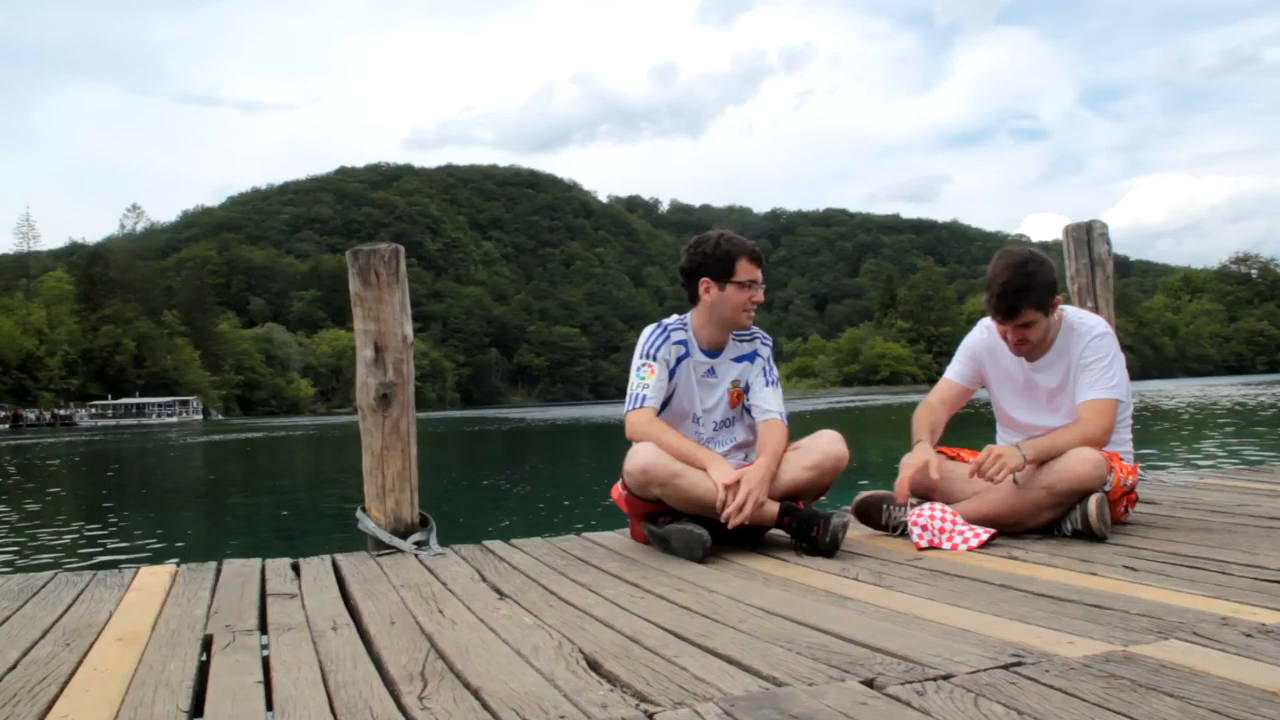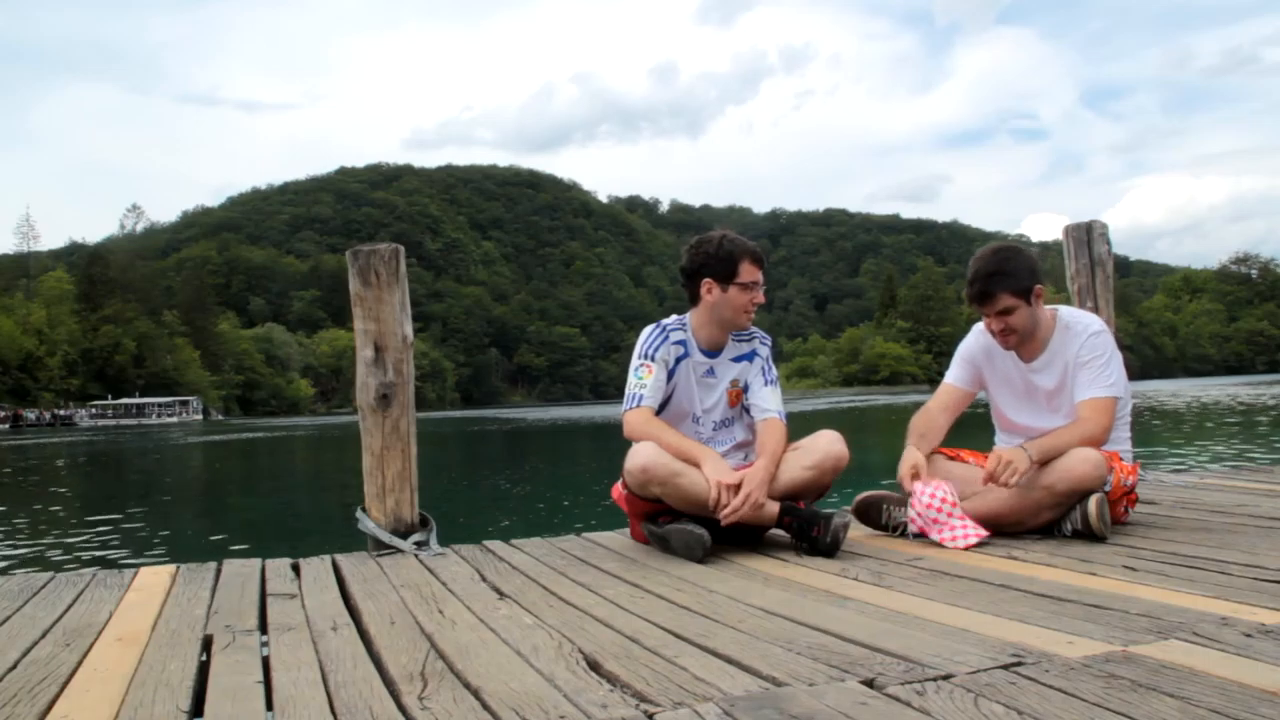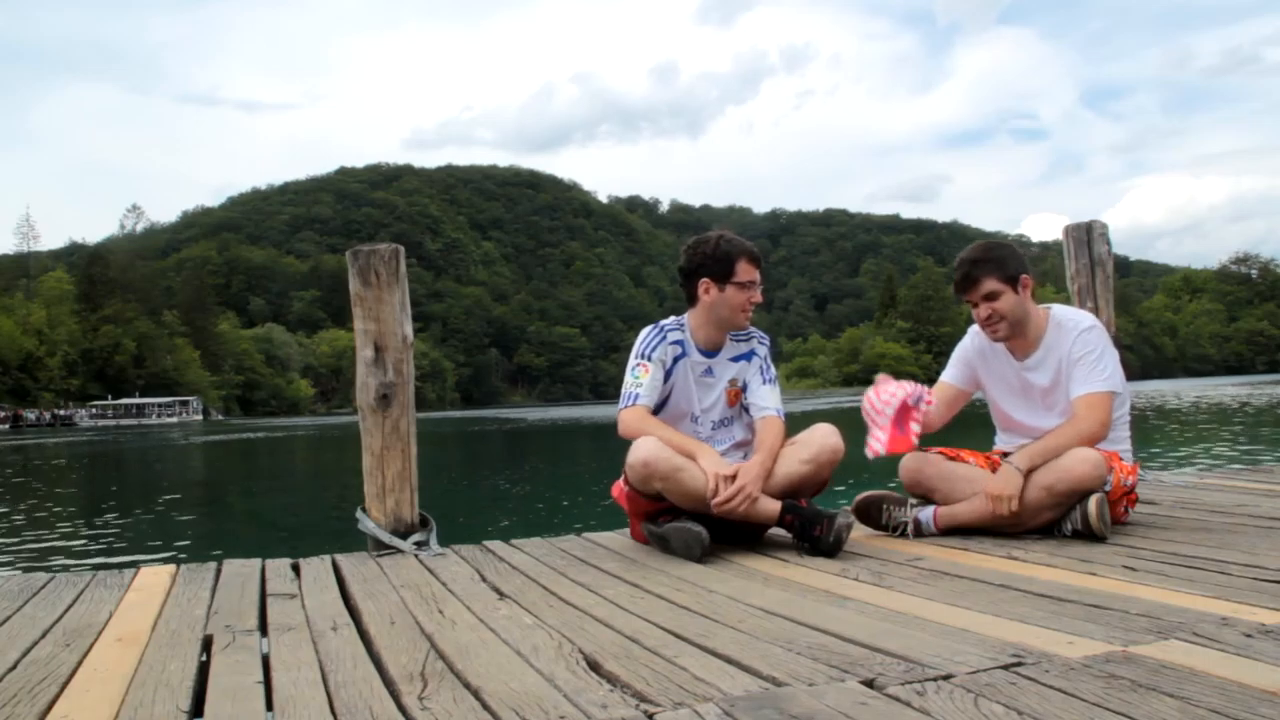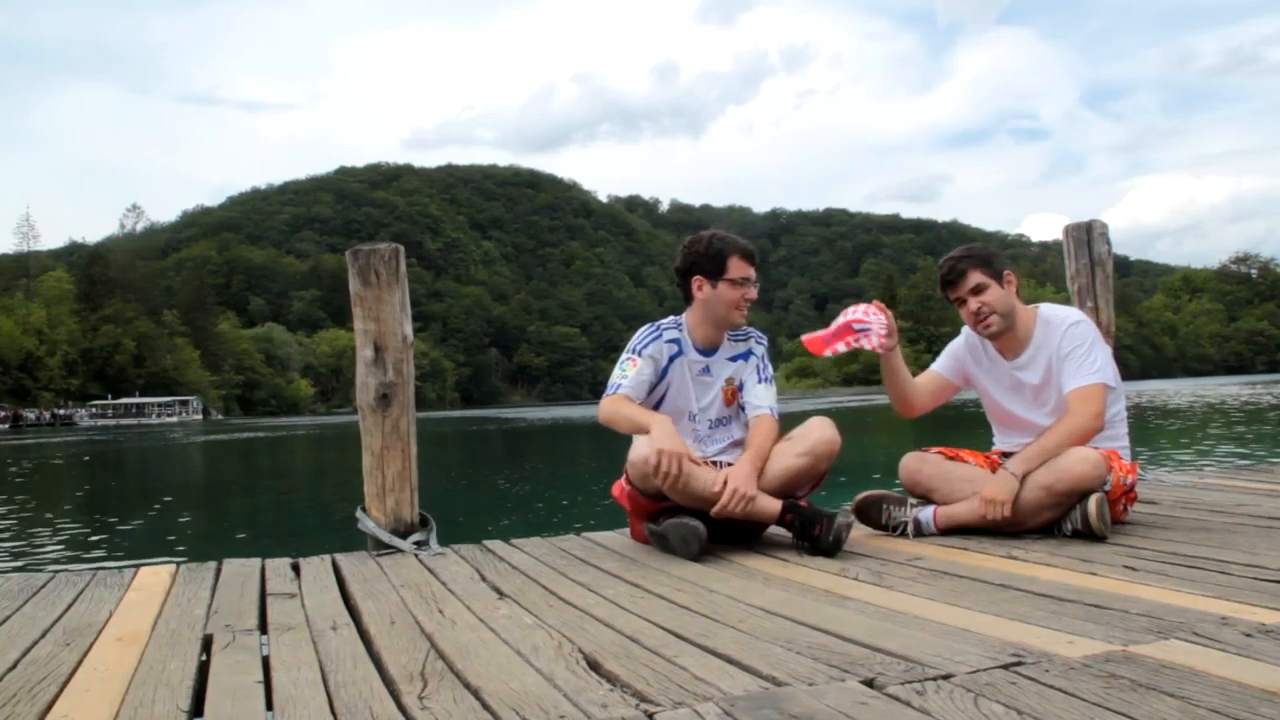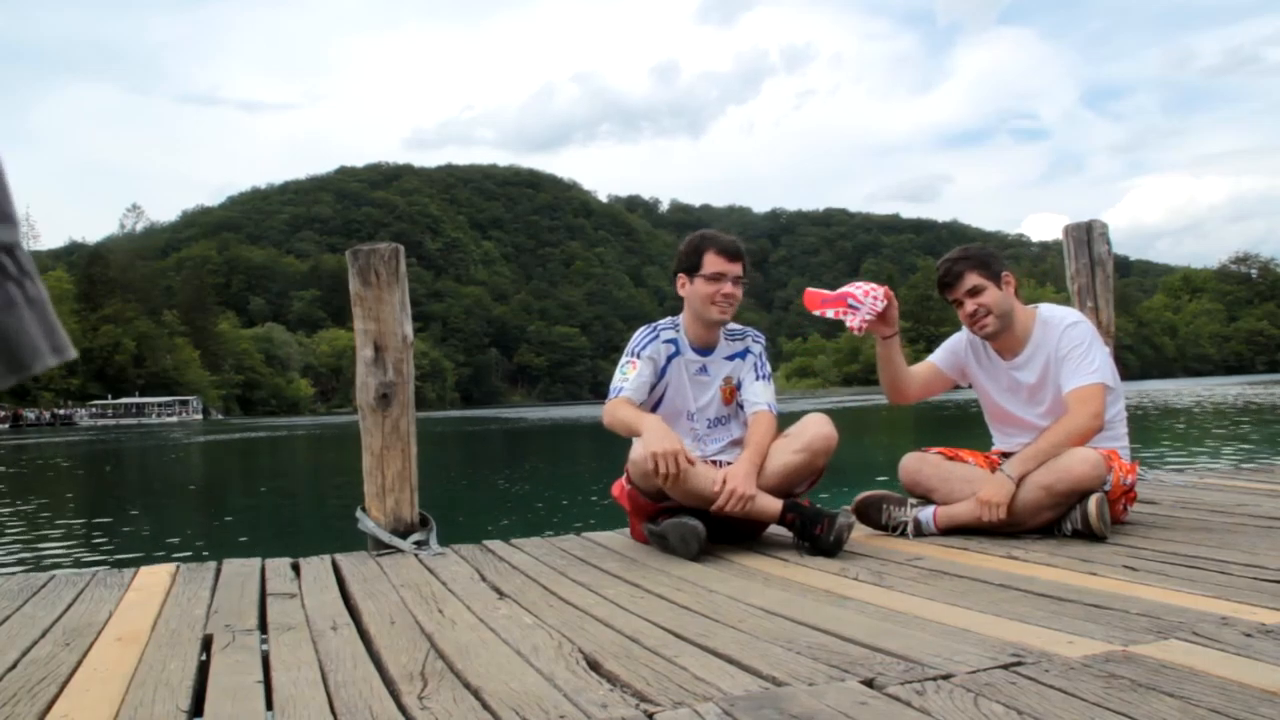
dt=0.3s
person 1, frame 1
left shoulder: (756, 346)
right shoulder: (661, 338)
left elbow: (772, 419)
right elbow: (638, 423)
left wrist: (761, 470)
right wrist: (713, 463)
left hip: (739, 480)
right hip: (674, 483)
left knee: (831, 447)
right knee: (642, 462)
left ankle: (690, 520)
right ankle: (793, 518)
person 1, frame 2
left shoulder: (755, 345)
right shoulder: (660, 338)
left elbow: (771, 419)
right elbow: (635, 422)
left wrist: (761, 471)
right wrist: (708, 459)
left hip: (738, 479)
right hip: (673, 483)
left knee: (831, 447)
right knee: (643, 461)
left ankle: (687, 519)
right ankle: (793, 518)
person 1, frame 3
left shoulder: (753, 346)
right shoulder: (659, 341)
left elbow: (770, 419)
right elbow: (630, 421)
left wrist: (756, 467)
right wrist: (701, 453)
left hip: (736, 479)
right hip: (673, 484)
left knee: (827, 440)
right knee: (647, 454)
left ankle: (690, 522)
right ankle: (795, 517)
person 1, frame 4
left shoulder: (752, 345)
right shoulder: (655, 340)
left elbow: (764, 418)
right elbow: (609, 408)
left wrist: (748, 467)
right wrist: (659, 423)
left hip: (734, 479)
right hip: (673, 483)
left knee: (823, 434)
right knee: (647, 454)
left ankle: (689, 520)
right ankle: (795, 515)
person 1, frame 5
left shoulder: (748, 344)
right shoulder: (652, 340)
left elbow: (762, 414)
right elbow: (614, 411)
left wrist: (746, 465)
right wrist: (651, 425)
left hip: (732, 480)
right hip: (671, 484)
left knee: (819, 430)
right knee: (646, 455)
left ankle: (689, 520)
right ankle: (796, 516)
person 2, frame 1
left shoulder: (1092, 335)
right shoulder: (984, 336)
left elbow: (1095, 430)
right elbow: (937, 404)
left wrist: (1023, 451)
right wrist: (921, 446)
left hip: (1096, 467)
right hip: (1014, 468)
left knee: (1083, 465)
right knee: (912, 466)
right ankle: (1064, 513)
person 2, frame 2
left shoulder: (1087, 334)
right shoulder: (980, 341)
left elbow: (1095, 428)
right elbow: (939, 411)
left wrist: (1028, 452)
right wrist: (913, 449)
left hip: (1095, 468)
right hip: (1013, 467)
left knee: (1083, 465)
right knee: (919, 466)
right ankle: (1057, 512)
person 2, frame 3
left shoulder: (1080, 331)
right shoulder: (976, 344)
left elbow: (1093, 425)
right elbow: (932, 415)
left wrist: (1018, 465)
left hip: (1094, 466)
right hip: (1015, 467)
left knee: (1081, 466)
right knee: (915, 466)
left ankle: (926, 519)
right ankle: (1061, 512)
person 2, frame 4
left shoulder: (1069, 327)
right shoulder: (968, 346)
left elbow: (1088, 419)
right elbow: (912, 405)
left wrist: (1013, 471)
right wrist: (889, 351)
left hip: (1094, 464)
right hip: (1013, 466)
left knee: (1081, 465)
right knee: (915, 466)
left ankle: (926, 518)
right ankle: (1062, 511)
person 2, frame 5
left shoulder: (1068, 328)
right shoulder: (967, 345)
left elbow: (1087, 419)
right elbow: (902, 392)
left wrist: (1010, 473)
right wrist: (888, 336)
left hip: (1095, 466)
right hip: (1013, 466)
left knee: (1082, 465)
right knee: (914, 466)
left ankle: (927, 518)
right ankle: (1059, 511)
